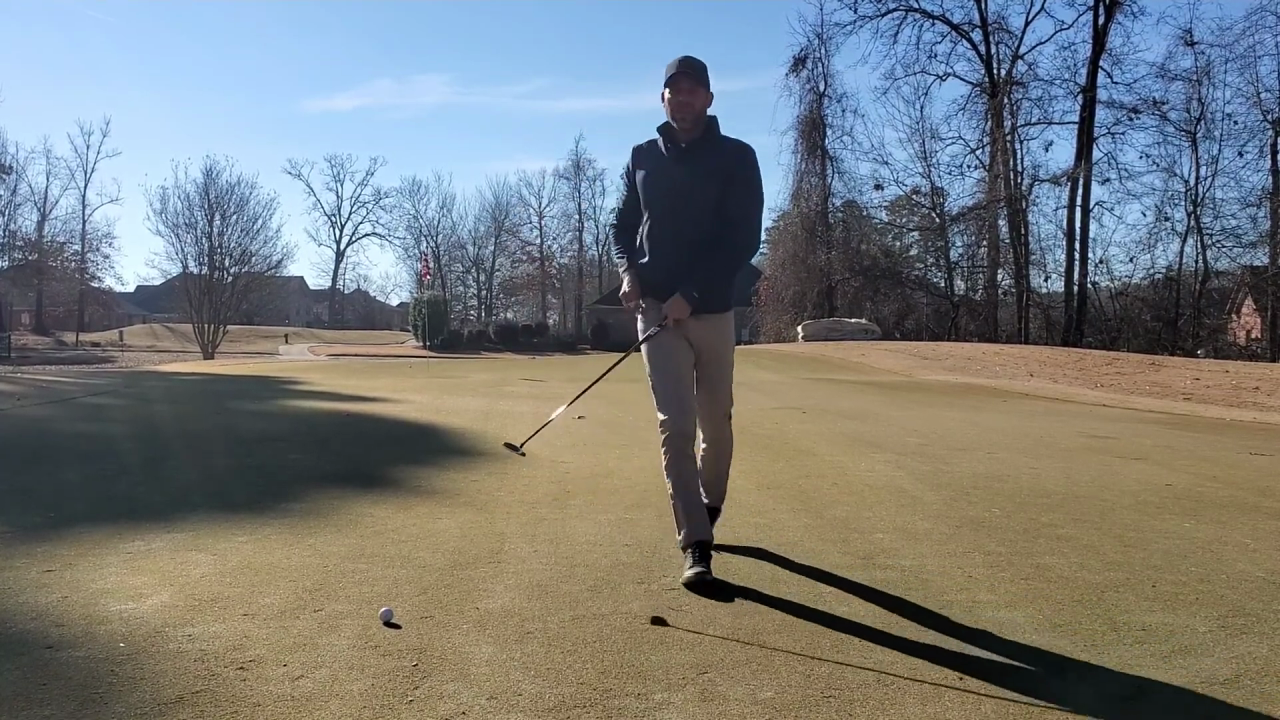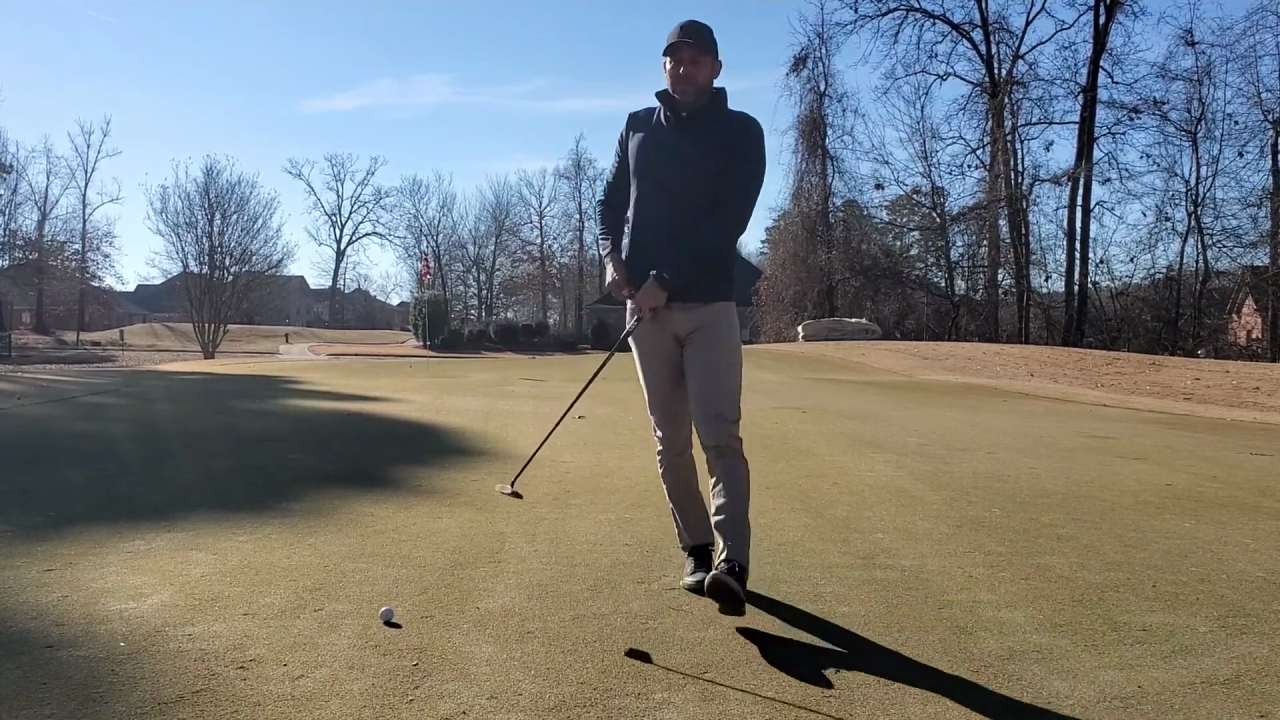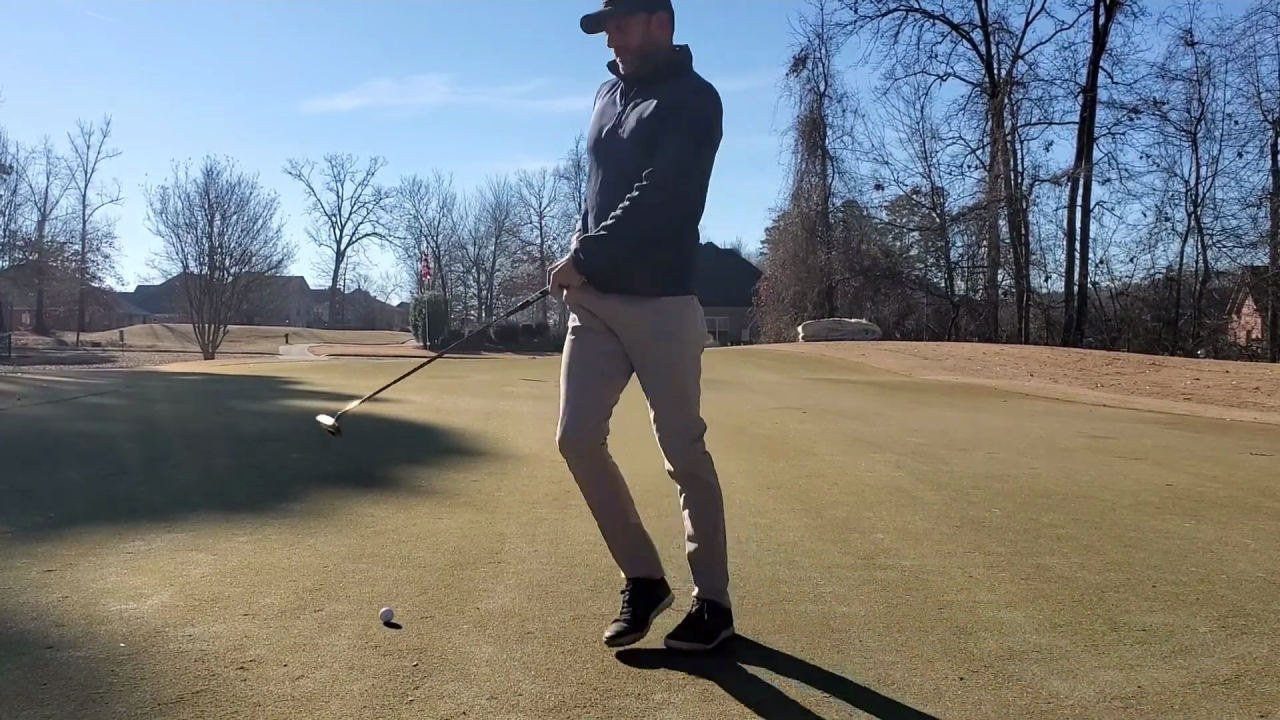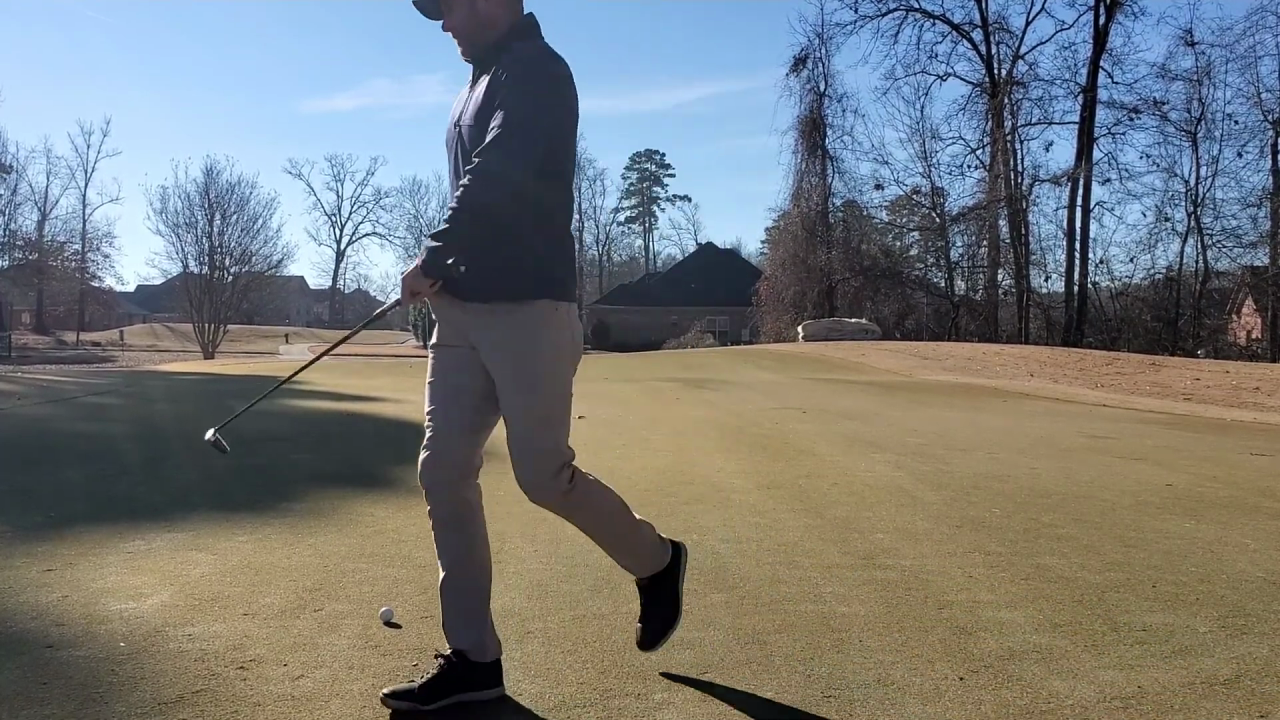
dt=0.4s
person 1, frame 1
left shoulder: (736, 157)
right shoulder: (642, 158)
left elbow: (745, 241)
right elbow: (623, 226)
left wrist: (692, 294)
right wrist: (629, 273)
left hip: (713, 311)
right hip: (656, 308)
left knee: (714, 421)
right knee: (675, 424)
left ankle: (711, 501)
right ankle: (696, 545)
person 1, frame 2
left shoulder: (741, 132)
right shoulder: (637, 126)
left elbow: (730, 220)
right elbow: (610, 202)
left wrist: (665, 280)
right wrist: (613, 258)
left hip: (710, 306)
right hip: (647, 307)
left knee: (718, 432)
right knee: (671, 439)
left ankle: (733, 569)
right ankle: (697, 547)
person 1, frame 3
left shoulder: (693, 99)
right shoulder: (608, 96)
left elbow: (658, 198)
left wrist: (583, 258)
right wrist: (578, 256)
left hip: (662, 301)
right hip: (595, 300)
left knee: (684, 451)
right knee: (577, 438)
left ankle: (713, 603)
right ankle: (644, 576)
person 1, frame 4
left shoulder: (535, 71)
right shoulder: (485, 80)
left elbow: (494, 179)
left wrist: (433, 262)
right wrist: (442, 271)
left hip: (530, 306)
right hip: (463, 310)
left knee: (543, 475)
right knee: (442, 474)
left ankle: (654, 559)
right ankle: (472, 658)
